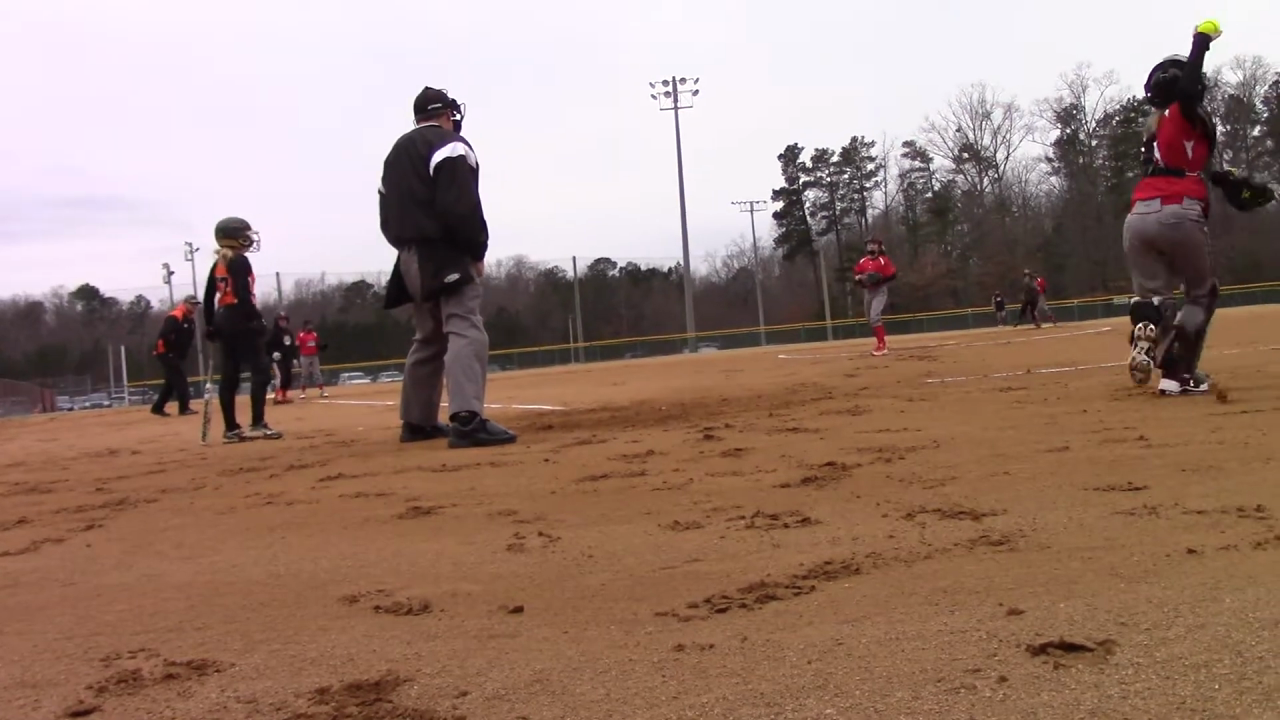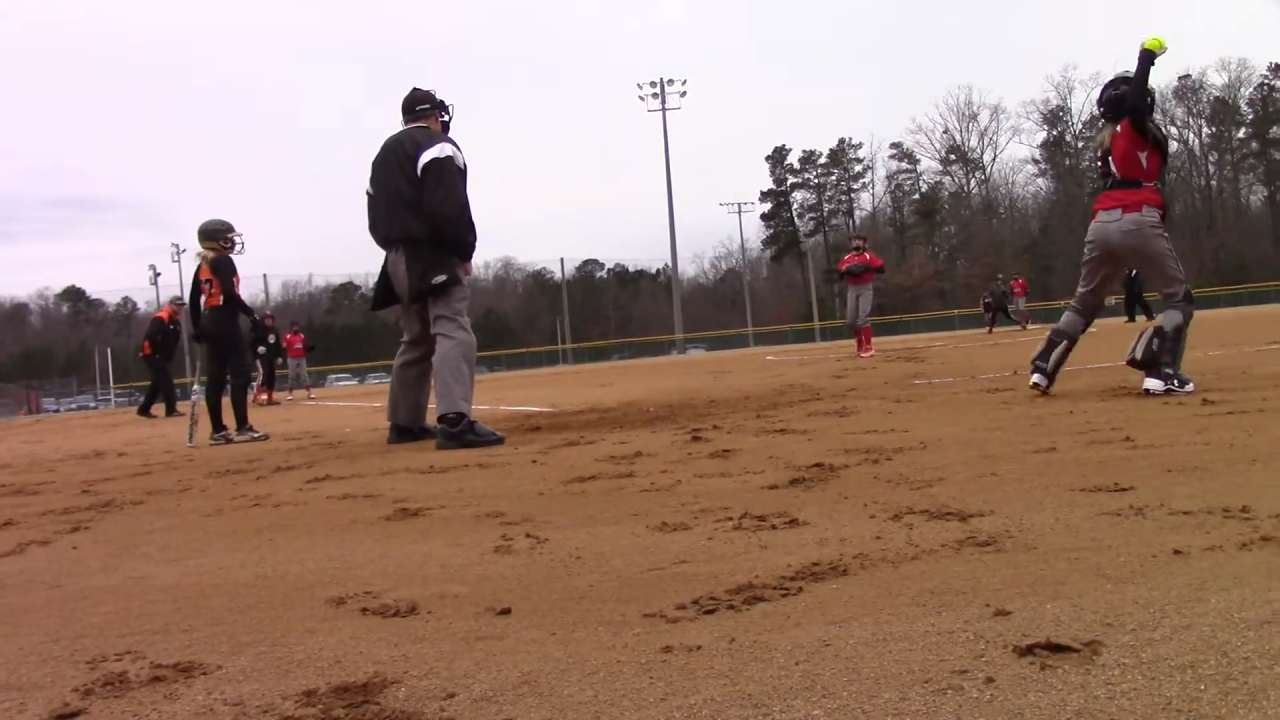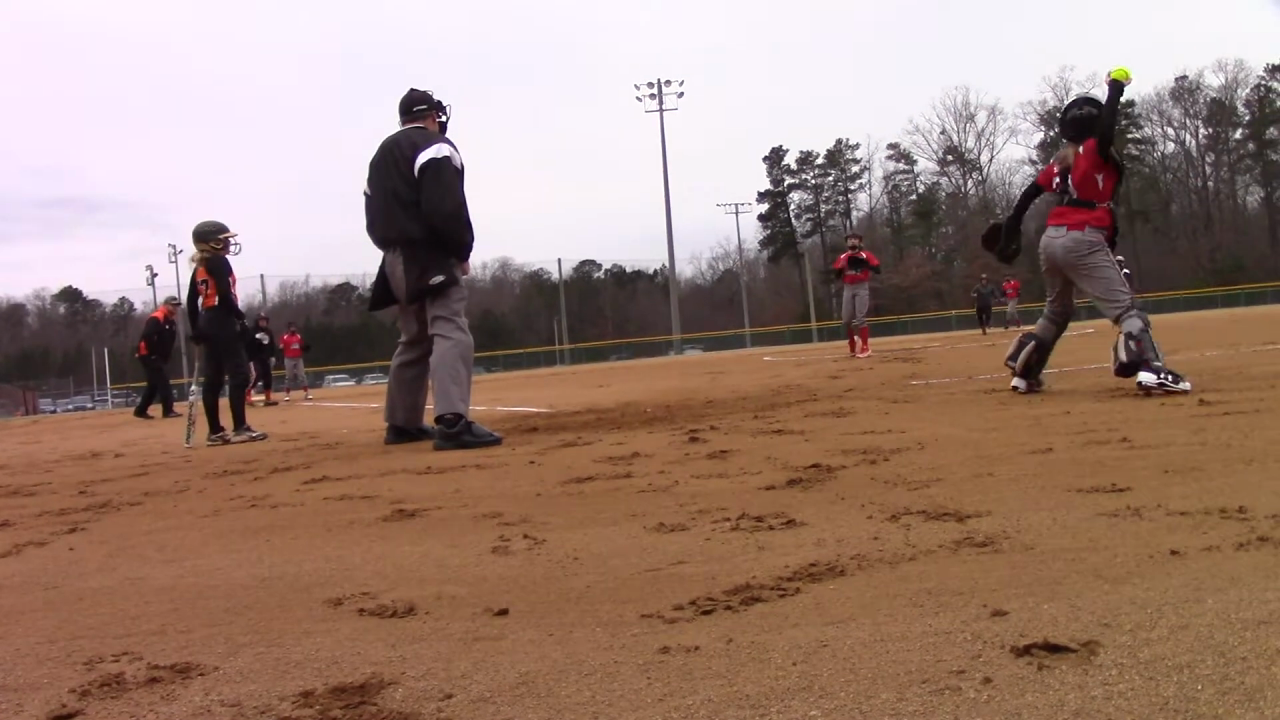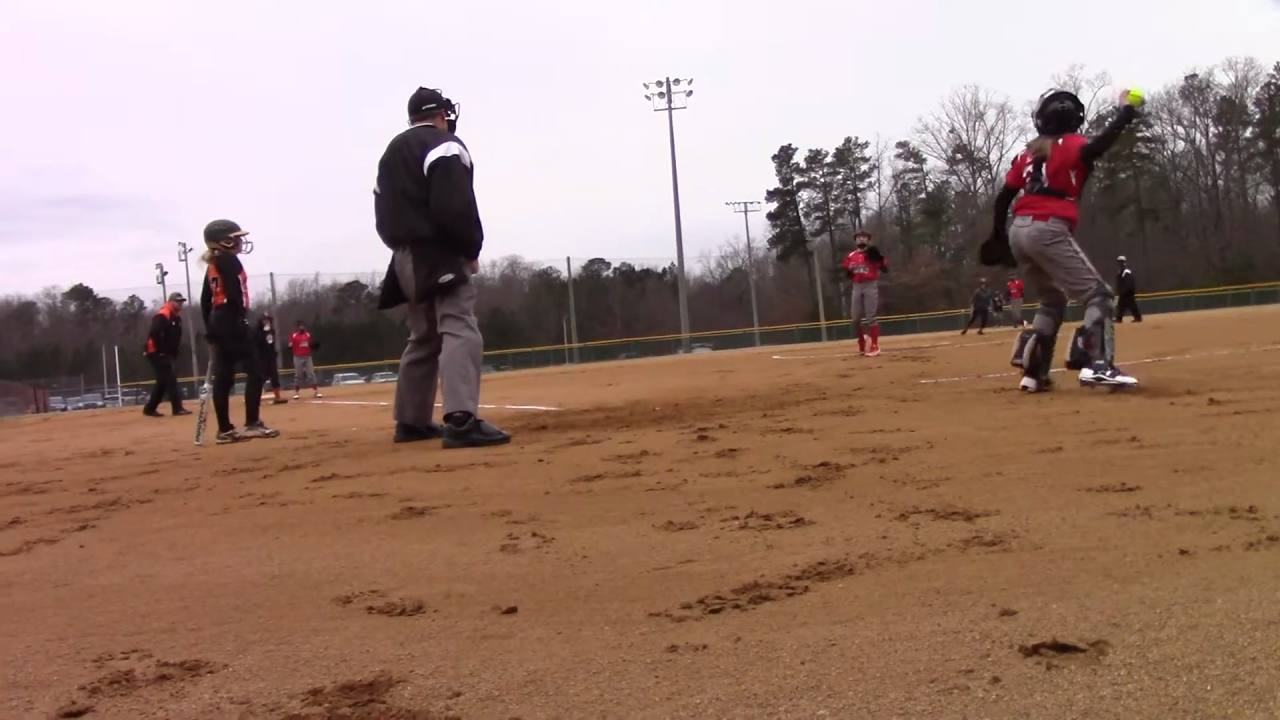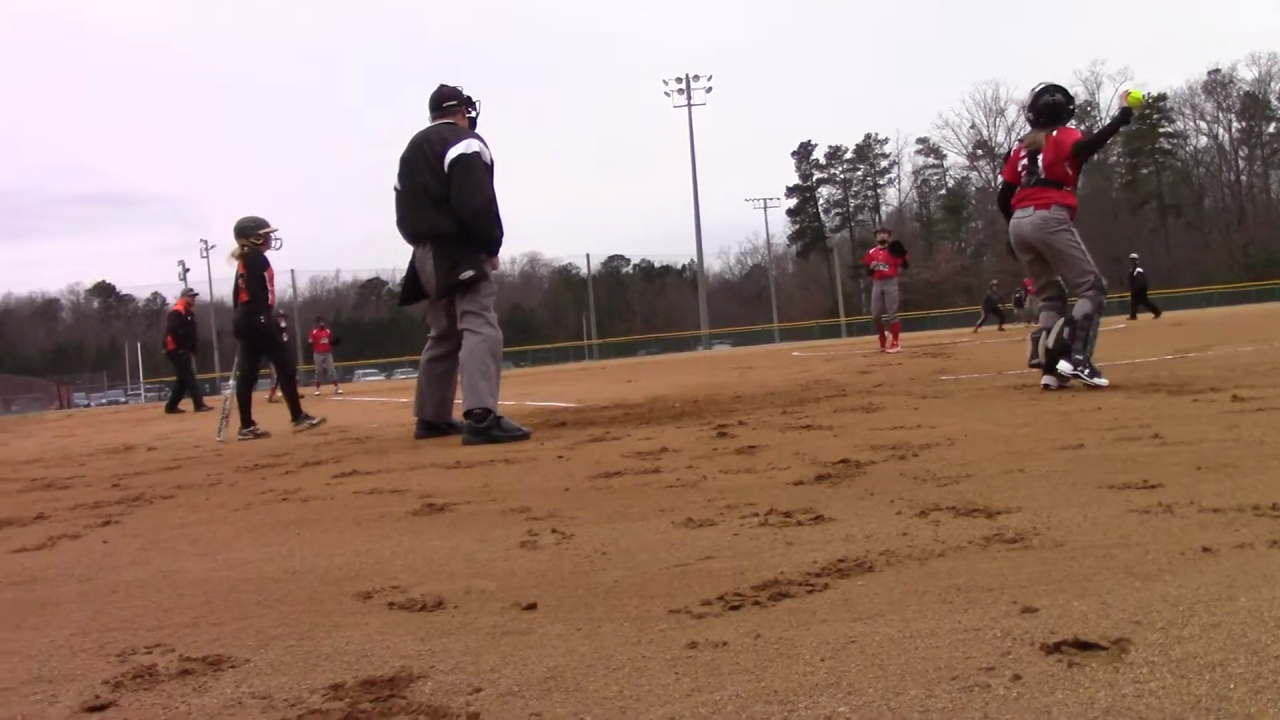
dt=0.2s
person 1, frame 1
left shoulder: (396, 153)
right shoulder: (451, 146)
left elbow: (388, 214)
right elbow: (462, 208)
left wrist: (408, 247)
right wrist: (477, 252)
left hip: (411, 258)
right hip: (445, 255)
left knee: (428, 338)
right knee: (465, 332)
left ankle: (417, 420)
right ankle: (467, 421)
person 1, frame 2
left shoulder: (384, 154)
right shoulder: (439, 147)
left elbow: (376, 214)
right elbow: (449, 209)
left wrist: (395, 248)
right wrist: (465, 252)
left hip: (398, 259)
right hip: (433, 256)
left knee: (416, 339)
right knee: (453, 333)
left ankle: (404, 422)
right ankle: (455, 422)
person 1, frame 3
left shoulder: (382, 155)
right shoulder: (436, 148)
left elbow: (374, 214)
right elbow: (446, 209)
left wrist: (393, 248)
right wrist: (462, 251)
left hip: (396, 259)
right hip: (430, 257)
left knee: (414, 340)
right knee: (450, 334)
left ankle: (402, 422)
right ankle: (452, 423)
person 1, frame 4
left shoulder: (391, 153)
right shoulder: (445, 146)
left elbow: (383, 214)
right elbow: (455, 207)
left wrist: (403, 247)
right wrist: (471, 250)
left hip: (406, 258)
right hip: (439, 255)
left knee: (423, 338)
right knee: (460, 332)
left ankle: (411, 421)
right ankle: (461, 421)
person 1, frame 5
left shoulder: (411, 150)
right shoulder: (465, 143)
left elbow: (403, 210)
right elbow: (476, 204)
left wrist: (423, 242)
right wrist: (492, 247)
left hip: (426, 255)
right hip: (459, 251)
left knee: (443, 334)
right knee: (479, 328)
left ankle: (431, 417)
right ankle: (481, 418)
person 2, frame 1
left shoulder: (1156, 127)
right shoulder: (1182, 114)
right elbow: (1189, 80)
left wrist: (1231, 182)
right wrist: (1201, 39)
left hip: (1139, 217)
right hip: (1179, 214)
left knee: (1150, 295)
right knee: (1201, 293)
left ankle: (1147, 327)
right ankle: (1176, 373)
person 2, frame 2
left shoulder: (1108, 139)
right shoulder: (1135, 129)
right elbow: (1136, 99)
right wrist: (1147, 56)
left hip: (1101, 225)
right hip: (1138, 223)
left knee: (1085, 303)
right knee: (1178, 298)
left ankle: (1043, 367)
right ankle: (1161, 371)
person 2, frame 3
left shoulder: (1060, 159)
right shoulder: (1097, 152)
left elbow: (1030, 193)
right elbow: (1105, 130)
left wrist: (1009, 227)
right wrist: (1115, 87)
left hip: (1051, 240)
right hip: (1084, 241)
left knee: (1058, 309)
right knee: (1125, 308)
left ankle: (1024, 373)
right ankle: (1150, 369)
person 2, frame 4
left shoulder: (1028, 152)
right shoulder: (1073, 144)
left elbow: (1004, 197)
right elbow: (1095, 147)
left wrist: (997, 236)
right wrist: (1125, 112)
left hip: (1019, 231)
right hip: (1049, 231)
left knee: (1052, 301)
right knee: (1097, 295)
left ankle: (1033, 373)
right ankle: (1097, 364)
person 2, frame 5
left shoulder: (1020, 147)
right shoulder: (1065, 136)
left elbow: (1004, 196)
right elbow: (1084, 148)
right wrist: (1123, 115)
left hip: (1019, 223)
right hip: (1050, 220)
left knee: (1051, 296)
right knee: (1091, 289)
left ankle: (1051, 368)
right ankle: (1076, 359)
person 3, frame 1
left shoulder: (218, 264)
right shoulder: (240, 261)
left elbow: (209, 297)
right elbow: (242, 294)
left wrist: (210, 325)
right wrist: (258, 319)
left hip: (223, 320)
right hip: (239, 320)
left knee: (229, 376)
right knee: (260, 371)
left ankle: (231, 429)
right ankle: (257, 424)
person 3, frame 2
left shoulder: (202, 266)
right shoulder: (223, 261)
left elbow: (194, 299)
right elbow: (230, 294)
left wrist: (197, 328)
right wrist: (251, 314)
left hip: (208, 322)
right hip: (225, 321)
left knee: (215, 377)
right knee: (240, 374)
left ankle: (218, 431)
right ankle: (242, 428)
person 3, frame 3
left shoulder: (199, 267)
right shoulder: (219, 261)
left elbow: (191, 301)
right elbow: (225, 293)
left wrist: (196, 329)
right wrist: (241, 318)
left hip: (206, 323)
right hip: (221, 321)
left knee: (212, 378)
right knee: (239, 374)
left ankle: (215, 432)
right ankle: (240, 428)
person 3, frame 4
left shoulder: (213, 265)
right shoulder: (229, 259)
left elbow: (205, 300)
right elbow: (232, 292)
left wrist: (210, 328)
right wrist: (242, 317)
left hip: (218, 321)
right hip: (231, 320)
left knee: (223, 376)
right knee: (254, 371)
left ankle: (225, 429)
right ankle: (252, 423)
person 3, frame 5
left shoulder: (243, 261)
right shoulder: (256, 257)
left elbow: (237, 294)
right elbow: (254, 288)
left wrist: (239, 324)
right wrist: (261, 315)
left hip: (245, 318)
right hip: (257, 318)
left knee: (247, 373)
right knee: (285, 366)
left ankle: (247, 425)
right ankle: (298, 417)
